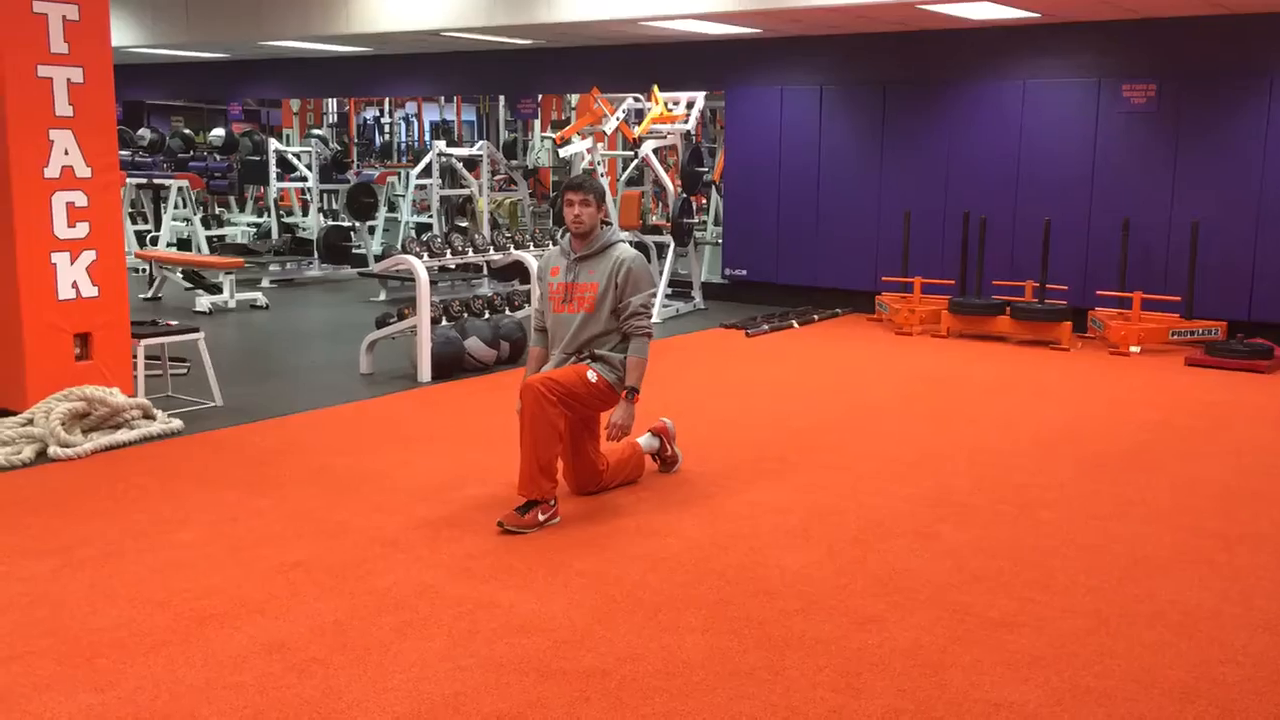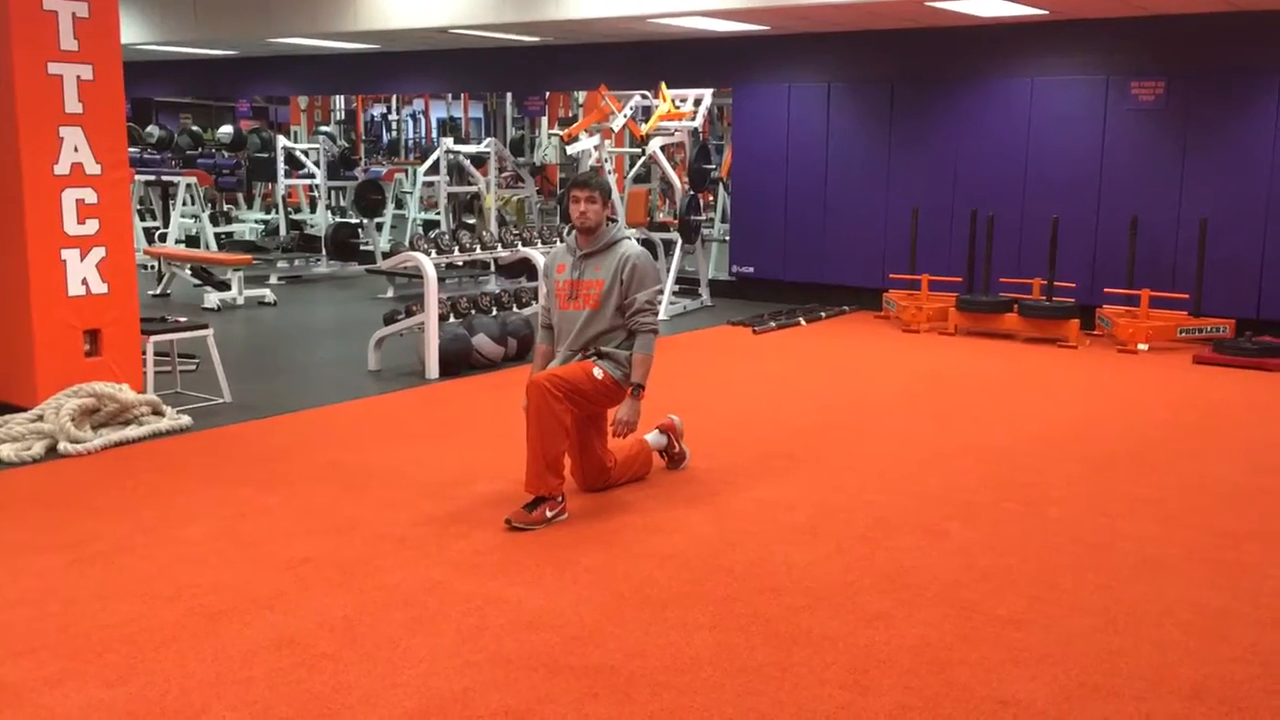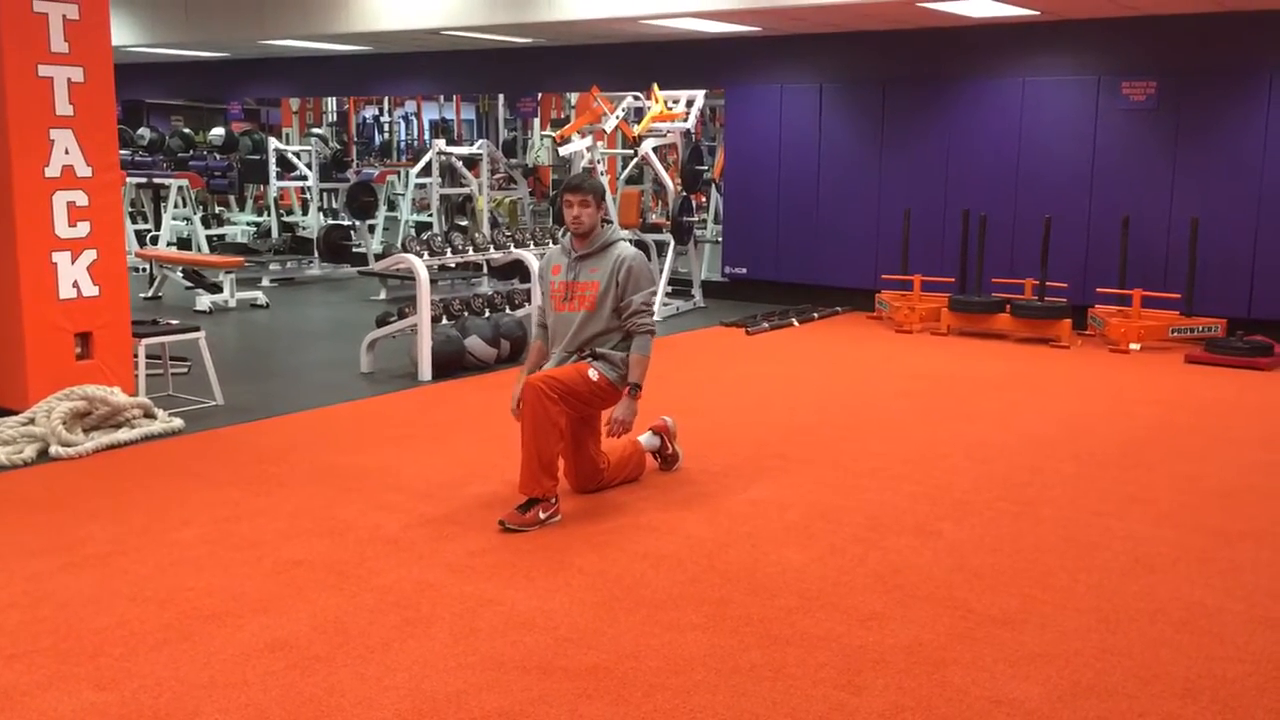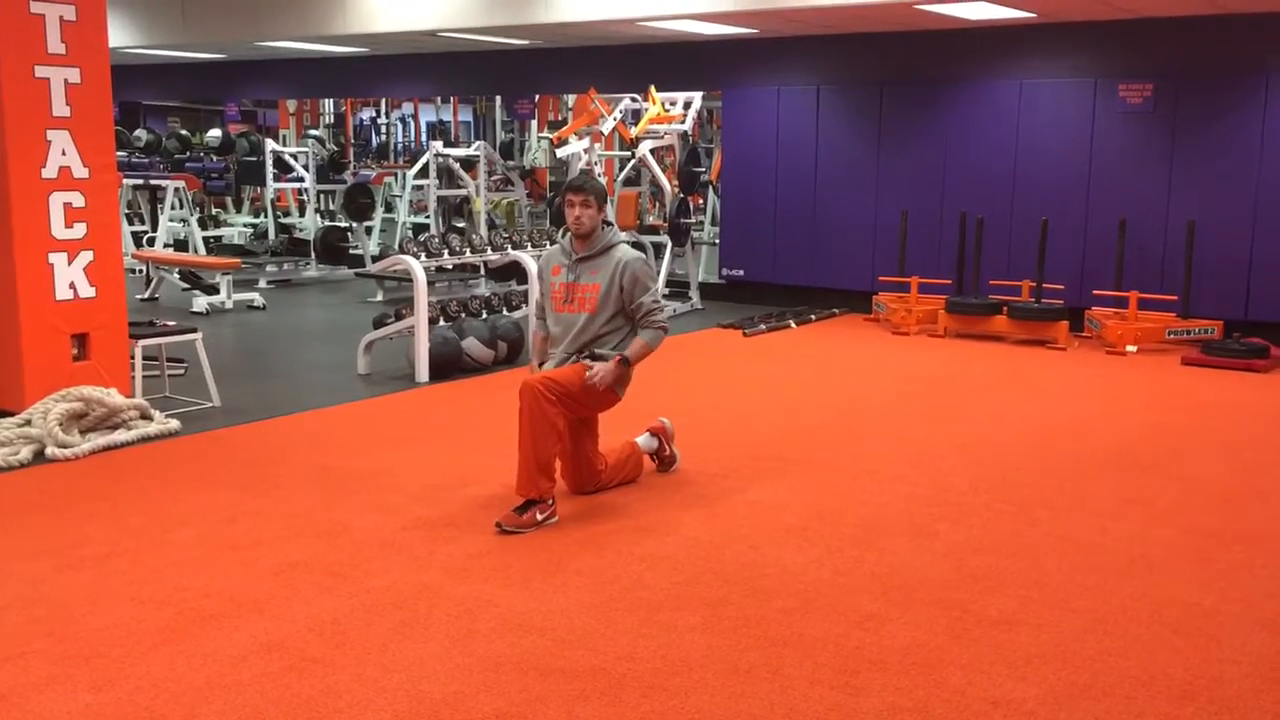
dt=1s
person 1, frame 1
left shoulder: (625, 261)
right shoulder: (550, 262)
left elbow: (639, 335)
right elbow: (540, 330)
left wrist: (629, 399)
right wrist: (524, 392)
left hip: (602, 371)
right hip: (564, 375)
left knee: (538, 390)
right knee: (586, 480)
left ankle: (541, 501)
right ankle: (653, 442)
person 1, frame 2
left shoulder: (631, 257)
right shoulder: (557, 259)
left elbow: (645, 331)
right elbow: (547, 327)
left wrist: (635, 395)
right wrist: (531, 387)
left hip: (609, 367)
right hip: (571, 370)
left knee: (545, 386)
right knee: (594, 477)
left ankle: (547, 497)
right ankle: (661, 438)
person 1, frame 3
left shoulder: (626, 260)
right shoulder: (552, 260)
left elbow: (642, 332)
right elbow: (543, 327)
left wrist: (631, 396)
right wrist: (522, 380)
left hip: (604, 369)
right hip: (566, 372)
left knee: (540, 388)
right knee: (586, 478)
left ankle: (541, 499)
right ankle: (654, 440)
person 1, frame 4
left shoulder: (627, 262)
right shoulder: (551, 260)
left elbow: (655, 327)
left wrist: (618, 365)
right wrist: (536, 363)
left hip: (600, 377)
right hip: (561, 374)
left knee: (535, 389)
right knee: (584, 480)
left ankle: (539, 501)
right ankle: (651, 441)
